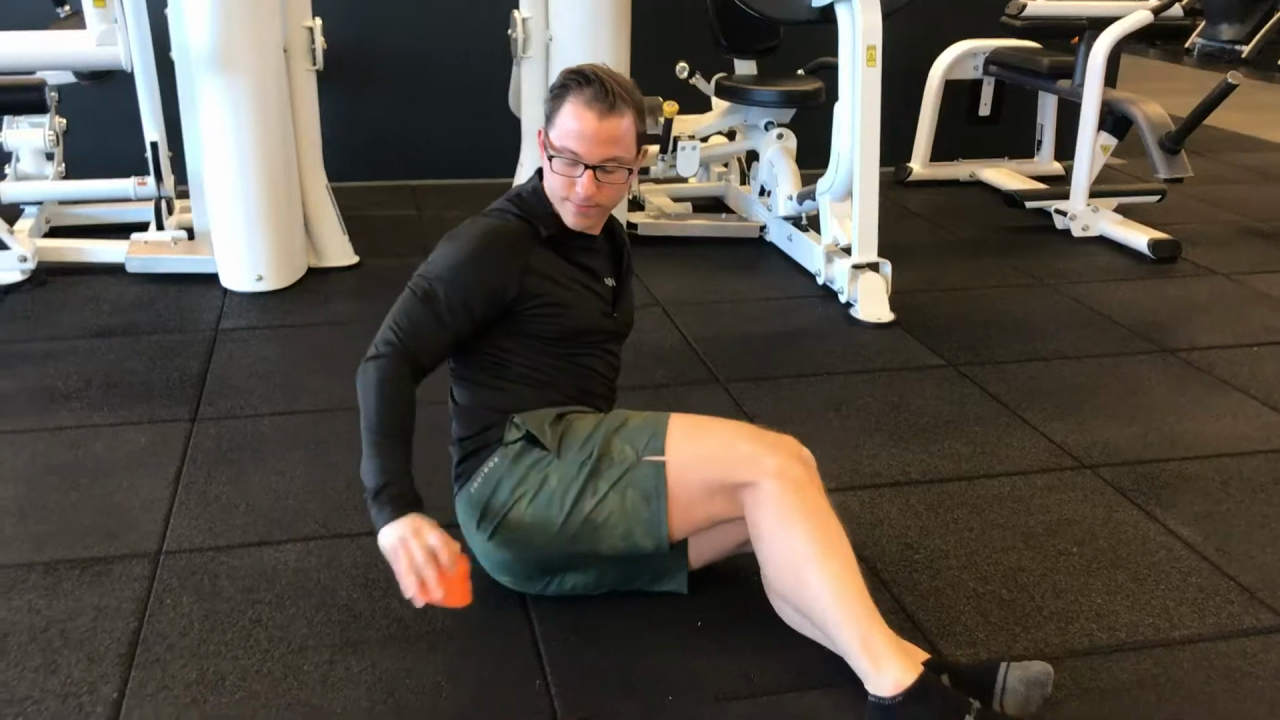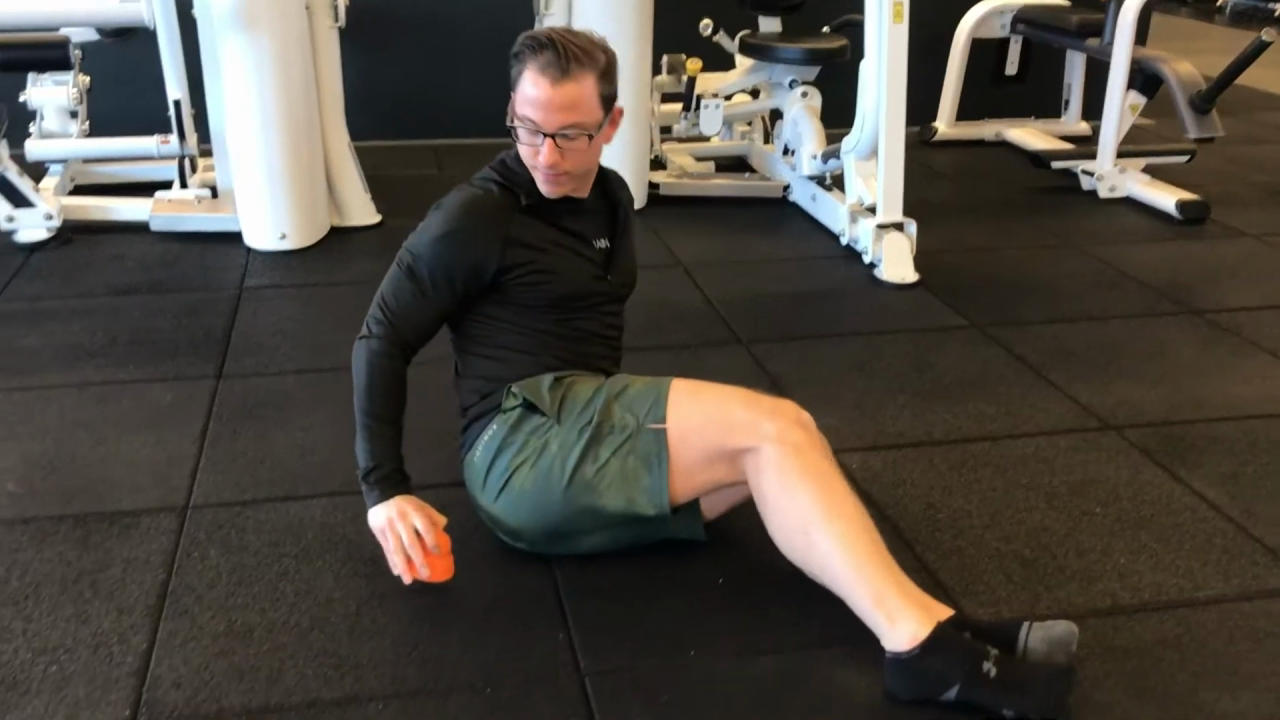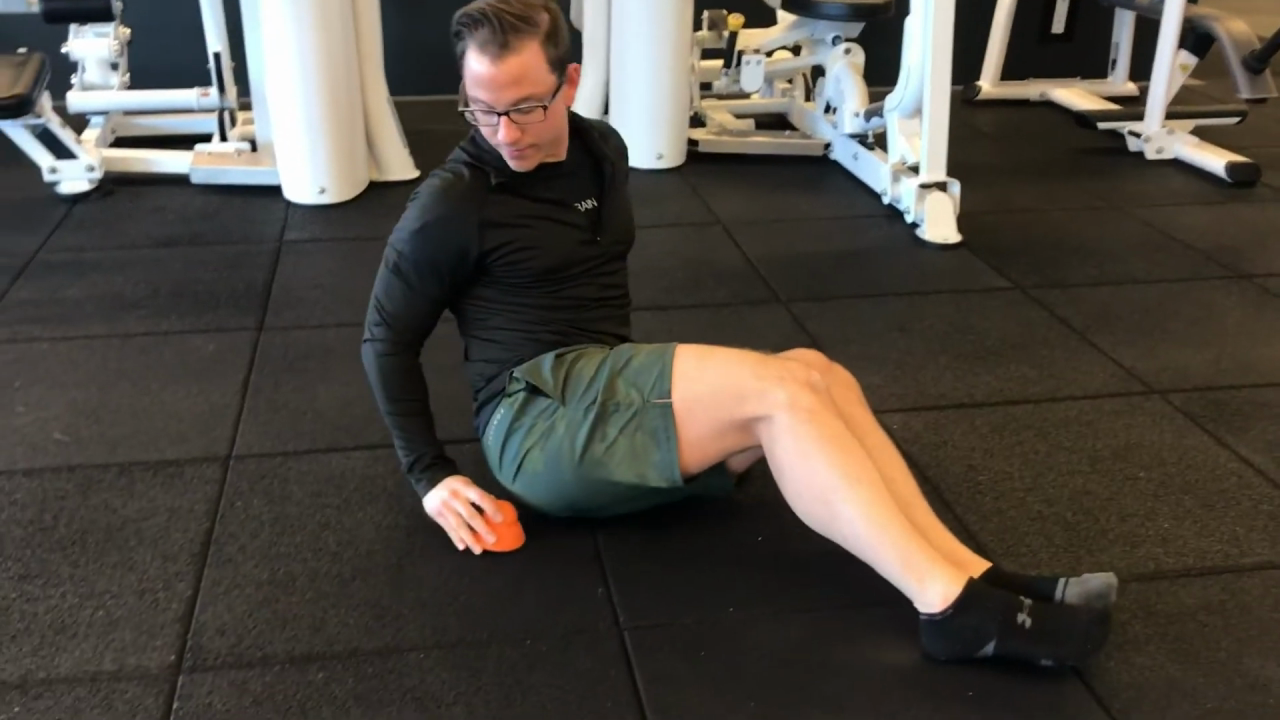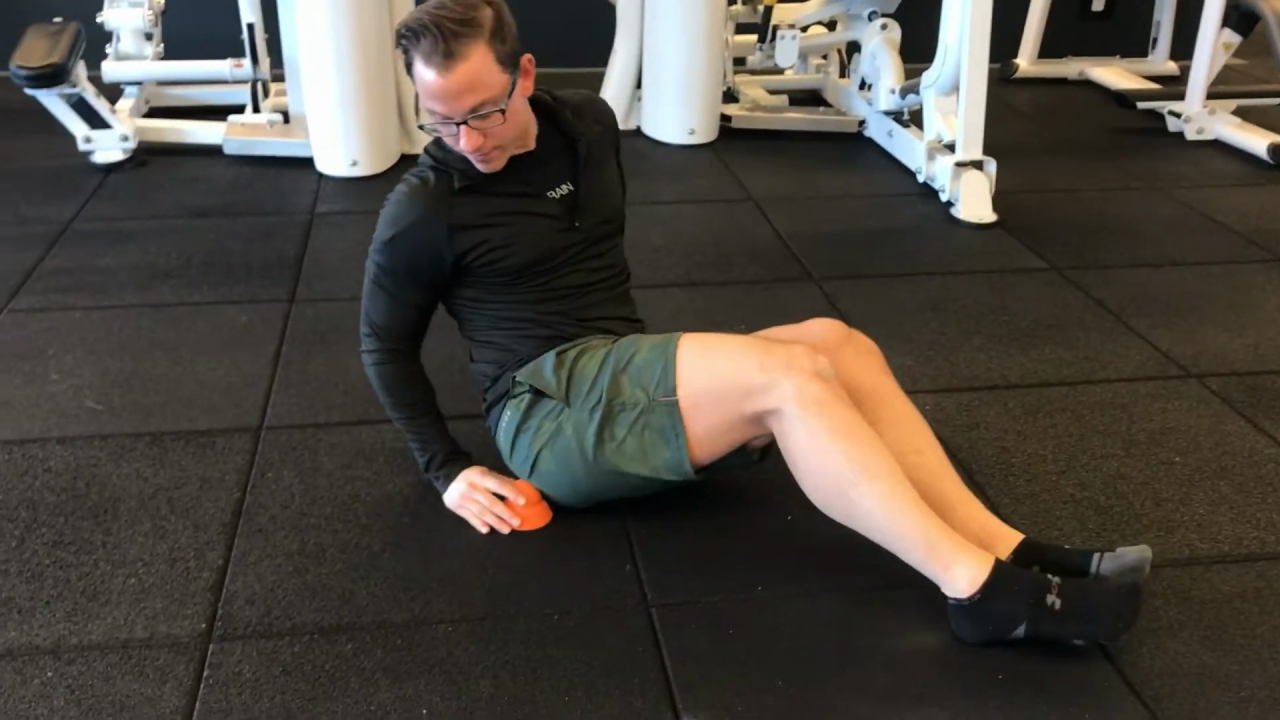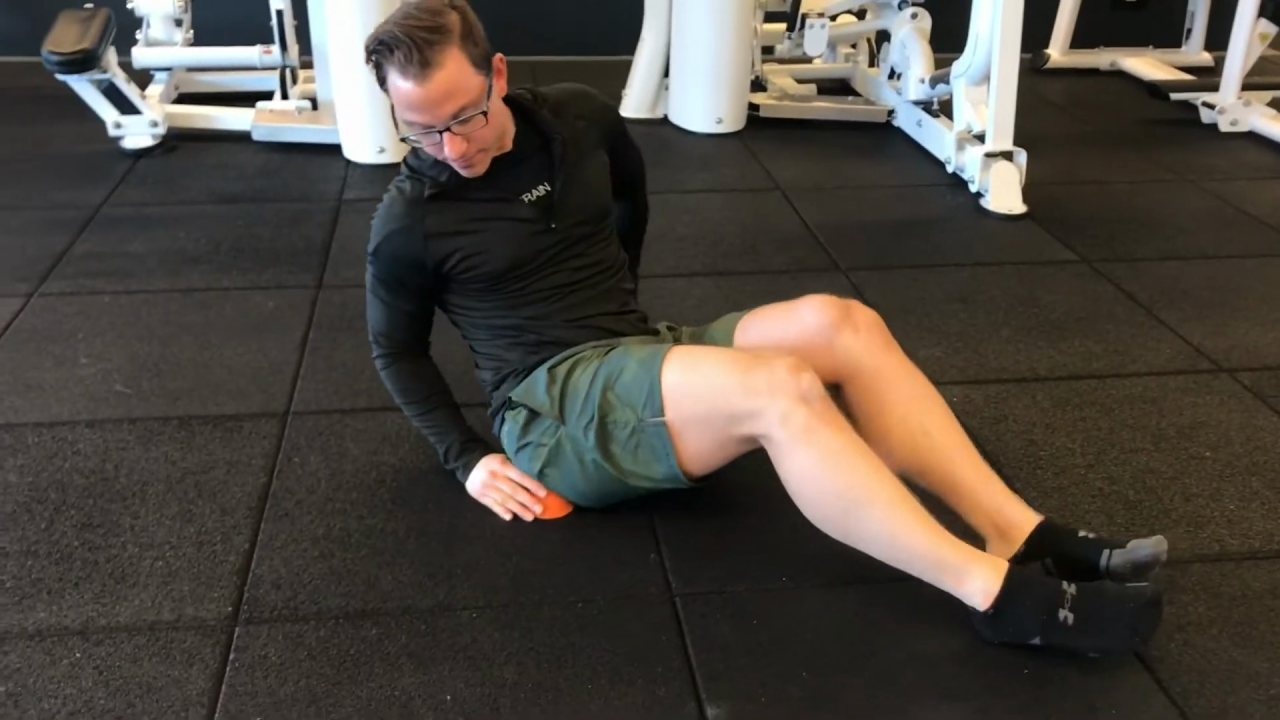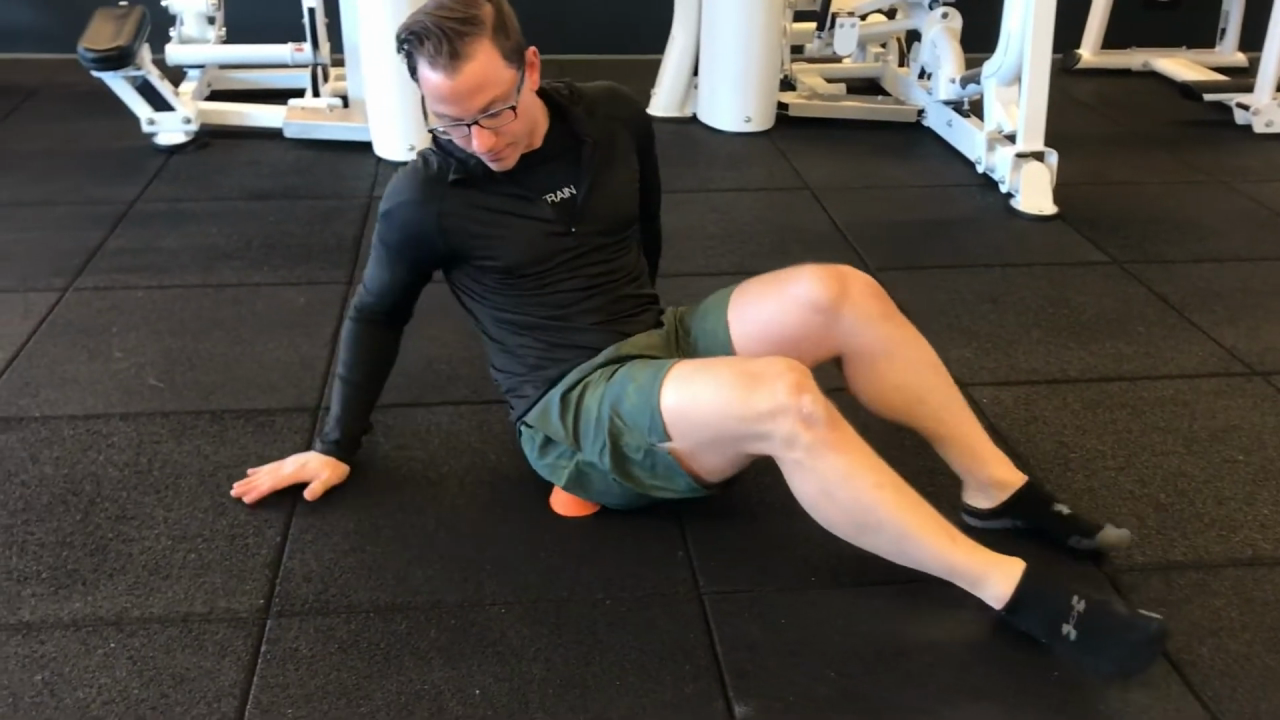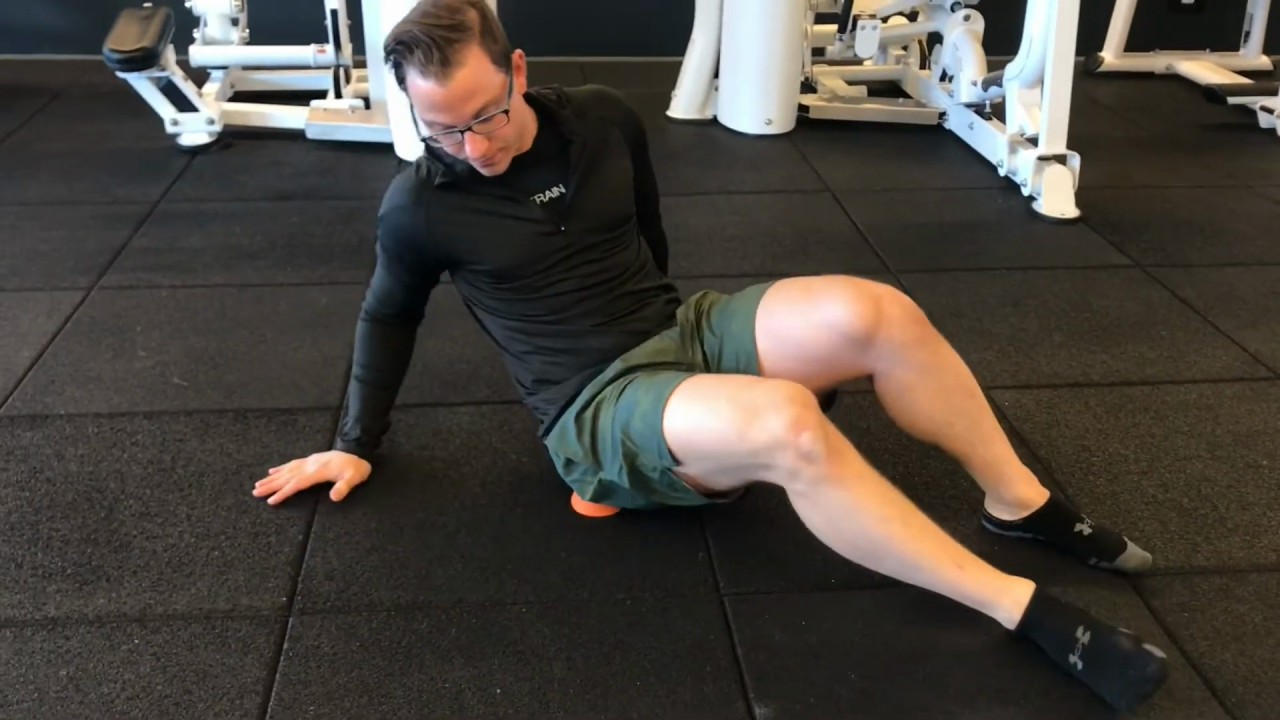
dt=0.4s
person 1, frame 1
left shoulder: (608, 243)
right shoulder: (492, 245)
right elbow: (386, 364)
left wrist: (620, 470)
right wrist: (395, 510)
left hip: (572, 484)
right hip: (517, 485)
left knee: (770, 511)
right knee: (774, 465)
person 1, frame 2
left shoulder: (610, 198)
right shoulder: (473, 219)
right elbow: (381, 342)
left wrist: (629, 427)
right wrist: (384, 488)
left hip: (586, 446)
right hip: (522, 449)
left knee: (789, 435)
right knee: (771, 428)
left ankle: (934, 625)
right ankle: (918, 645)
person 1, frame 3
left shoulder: (601, 149)
right shoulder: (451, 205)
right elbow: (387, 341)
right wrist: (430, 476)
left hip: (609, 406)
right hip: (538, 422)
left knee: (819, 378)
right knee: (782, 390)
left ankle: (971, 578)
right ankle: (951, 606)
person 1, frame 4
left shoulder: (585, 122)
right shoulder: (423, 210)
right elbow: (385, 346)
right wrist: (448, 469)
left hip: (626, 385)
right hip: (550, 413)
left knee: (838, 346)
right knee: (791, 375)
left ankle: (1004, 552)
right ankle: (978, 589)
person 1, frame 5
left shoulder: (578, 117)
right shoulder: (410, 220)
right elbow: (396, 348)
right wrist: (467, 457)
left hip: (646, 355)
right hip: (554, 412)
left knee: (838, 324)
right knee: (783, 390)
left ankle: (1020, 537)
right ankle: (1001, 596)
person 1, frame 6
left shoulder: (612, 117)
right shoulder: (424, 201)
right elbow: (375, 315)
right wrist: (337, 447)
left hip: (664, 341)
right hip: (576, 414)
left knee: (833, 293)
right knee: (784, 397)
left ankle: (1001, 491)
right ankle: (1016, 593)
person 1, frame 7
left shoulder: (601, 120)
right shoulder: (420, 207)
right elbow: (388, 319)
right wrist: (356, 446)
left hip: (687, 329)
right hip: (598, 412)
left knee: (874, 314)
right knee: (786, 424)
left ankle: (1023, 505)
right ankle: (1026, 610)
